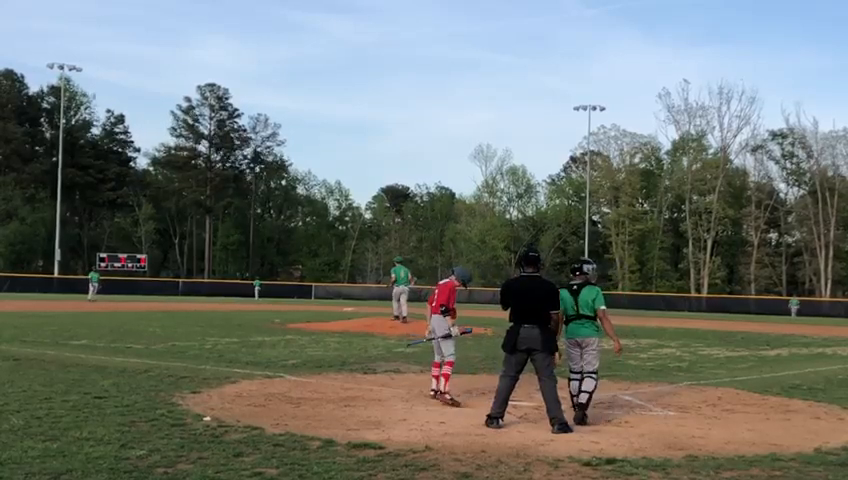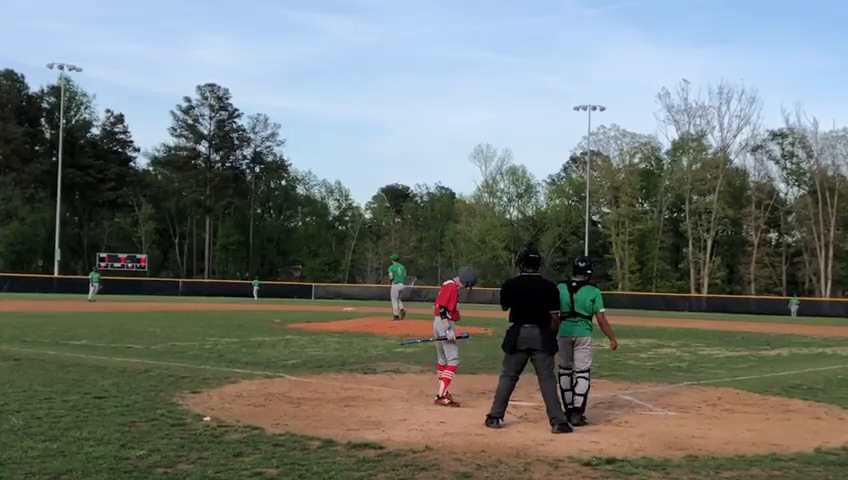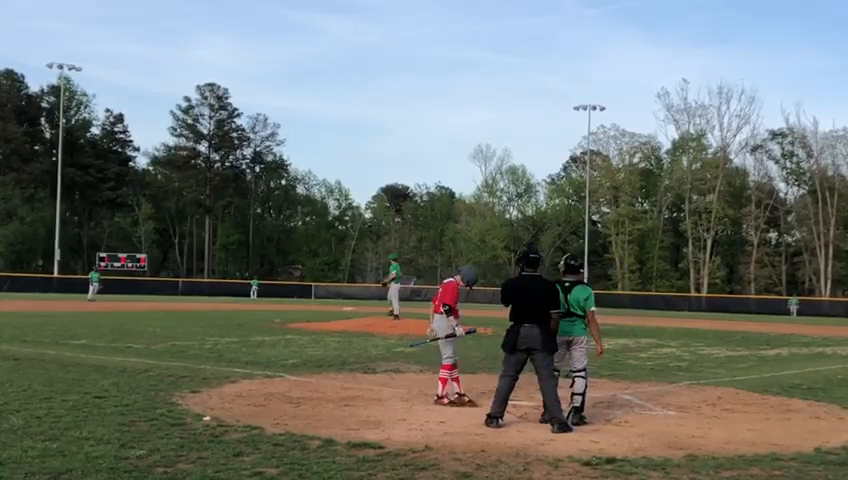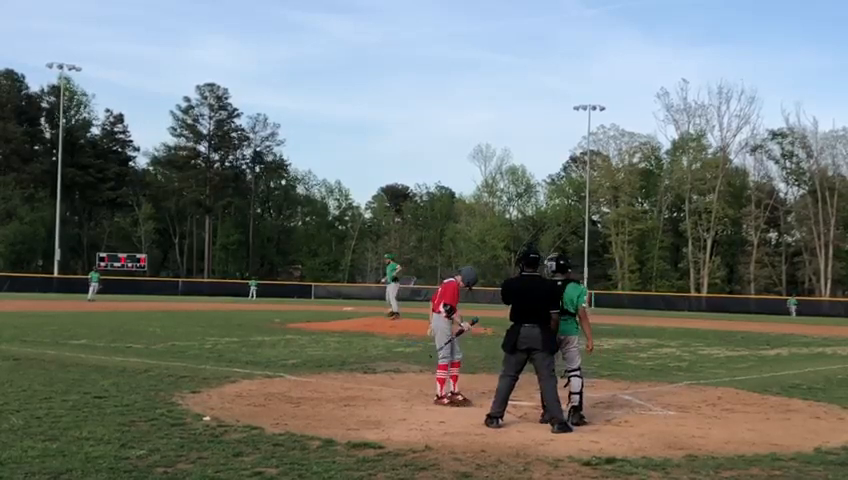
dt=0.3s
person 1, frame 1
left shoulder: (510, 284)
right shoulder: (549, 287)
left elbow: (504, 307)
right elbow: (555, 318)
right wrist: (552, 340)
left hip: (518, 334)
right hip: (541, 335)
left knee: (508, 376)
right knee: (547, 379)
left ankle: (495, 417)
right ankle: (558, 422)
person 1, frame 2
left shoulder: (510, 285)
right shoulder: (549, 287)
left elbow: (504, 307)
right elbow: (554, 318)
right wrist: (551, 338)
left hip: (518, 334)
right hip: (541, 335)
left knee: (508, 376)
right knee: (548, 379)
left ankle: (495, 417)
right ankle: (558, 422)
person 1, frame 3
left shoulder: (510, 284)
right shoulder: (549, 286)
right elbow: (554, 318)
right wrist: (551, 338)
left hip: (518, 334)
right hip: (541, 335)
left knee: (508, 376)
right knee: (547, 379)
left ankle: (495, 417)
right ankle: (557, 421)
person 1, frame 4
left shoulder: (510, 284)
right shoulder: (549, 286)
right elbow: (555, 318)
right wrist: (551, 338)
left hip: (518, 334)
right hip: (541, 335)
left knee: (508, 376)
right knee: (547, 378)
left ankle: (494, 417)
right ankle: (557, 421)
person 2, frame 1
left shoulder: (563, 292)
right shoulder: (594, 290)
right elbow: (603, 317)
right wrist: (615, 339)
left hip: (571, 335)
right hip: (589, 335)
left knee: (575, 373)
right knee: (590, 373)
left ankle: (579, 411)
right ankle: (580, 409)
person 2, frame 2
left shoulder: (561, 287)
right shoulder: (593, 291)
right elbow: (601, 319)
right wrist: (612, 338)
left hip: (564, 333)
right hip: (583, 334)
left knee: (565, 370)
right knee: (583, 373)
left ankle: (568, 409)
right ankle: (577, 413)
person 2, frame 3
right shoulder: (585, 290)
right elbow: (591, 318)
right wrist: (598, 342)
left hip: (558, 333)
right hip: (578, 334)
left knee: (553, 371)
right knee: (579, 372)
right ankle: (577, 413)
person 2, frame 4
right shoulder: (576, 288)
right elbow: (583, 316)
right wrist: (589, 338)
right hip: (570, 333)
right knee: (574, 372)
left ankle: (548, 412)
right ankle: (576, 413)
person 3, frame 1
left shoulder: (440, 284)
right shoulder: (450, 286)
left elbow: (429, 305)
right elbow: (444, 308)
left wrist: (428, 325)
right wrist: (452, 326)
left hip: (434, 321)
right hip: (443, 322)
left knee: (438, 357)
right knee: (450, 357)
left ankle: (434, 390)
right ankle: (443, 392)
person 3, frame 2
left shoulder: (446, 285)
right shoulder: (452, 287)
right elbow: (443, 309)
right wrist: (449, 330)
left hip: (438, 324)
right hip: (445, 325)
left knee: (443, 360)
right knee: (453, 360)
left ankle: (442, 390)
right ankle: (441, 396)
person 3, frame 3
left shoulder: (447, 283)
right shoulder: (453, 285)
left elbow: (434, 304)
right elbow: (446, 308)
left wrist: (432, 324)
right wrist: (456, 326)
left hip: (438, 321)
right hip: (445, 323)
left knee: (452, 359)
right knee: (448, 359)
left ankle: (459, 394)
right ankle: (440, 396)
person 3, frame 4
left shoulder: (447, 283)
right shoulder: (453, 285)
left elbow: (433, 302)
right elbow: (448, 308)
left wrist: (431, 324)
right wrist: (462, 323)
left hip: (438, 321)
right hip: (442, 322)
left knee: (456, 356)
right knee: (445, 359)
left ankle: (454, 392)
right ankle: (440, 396)
